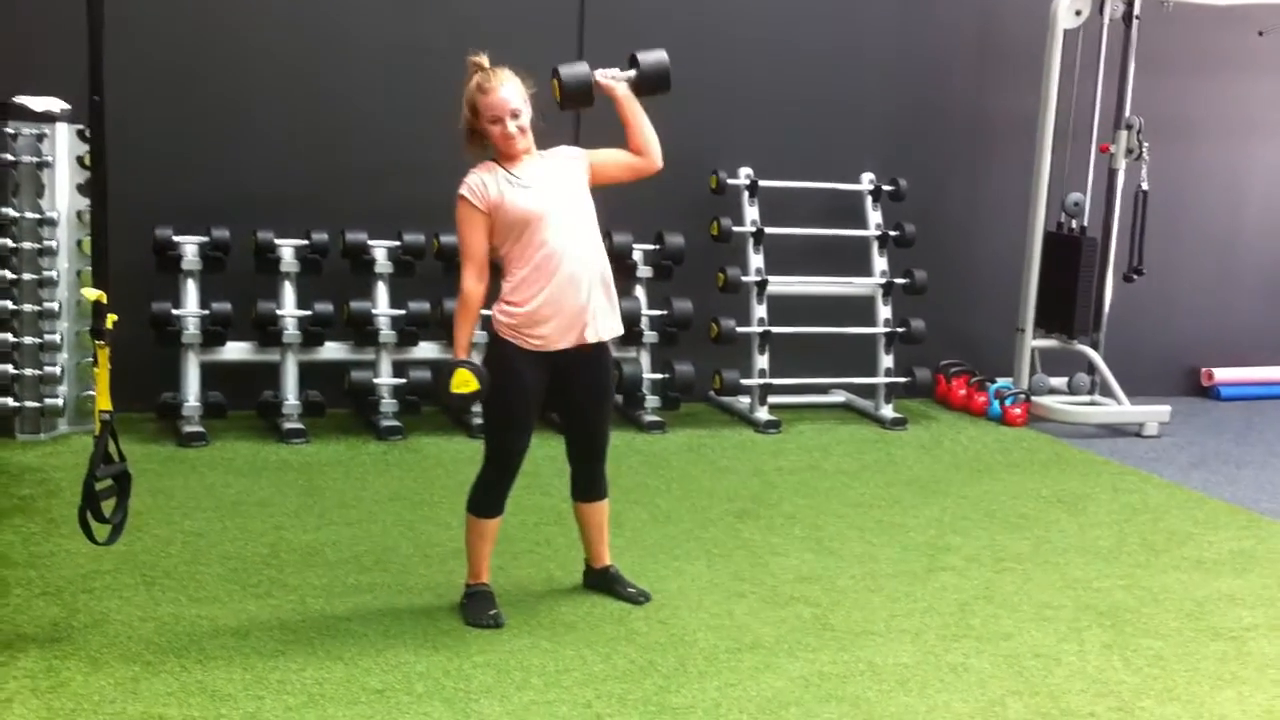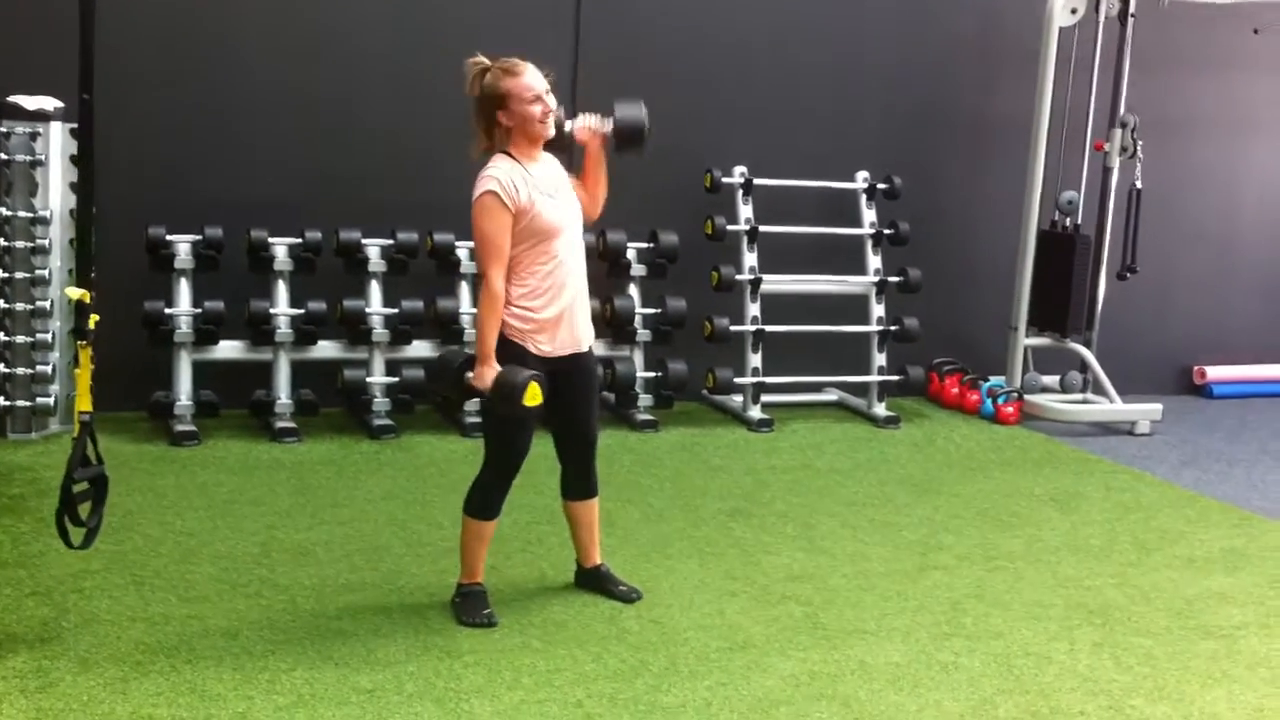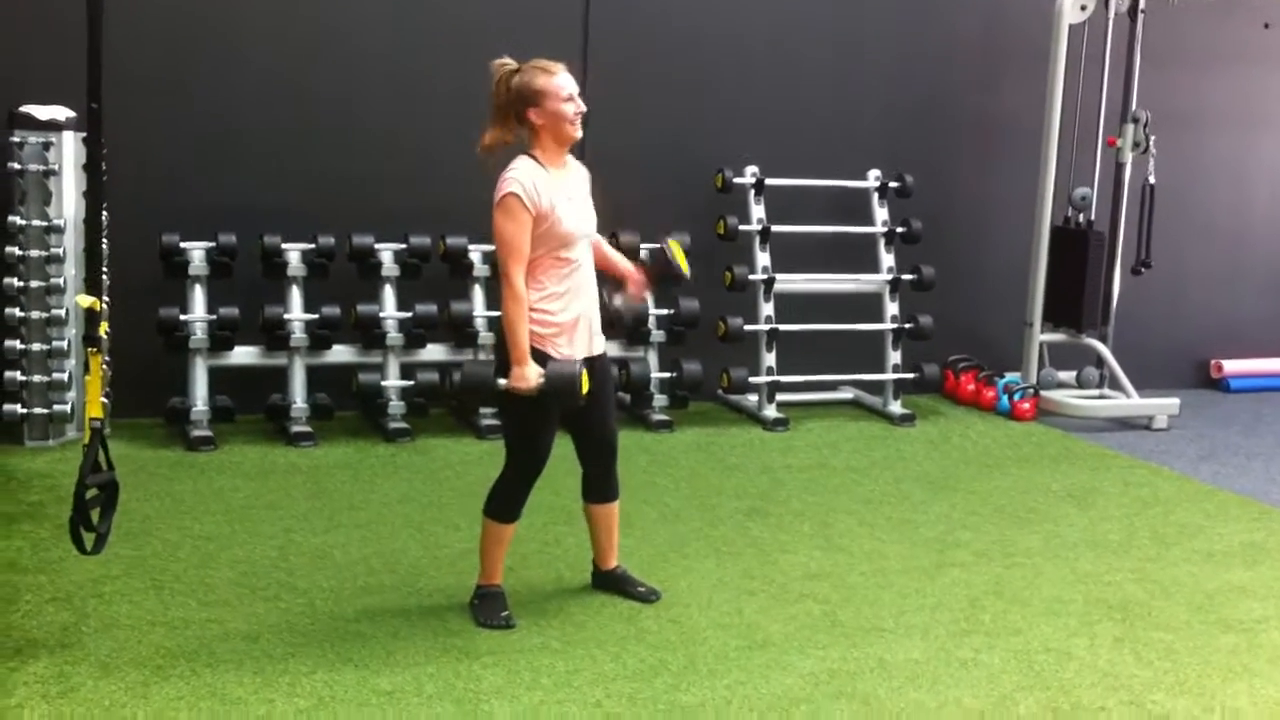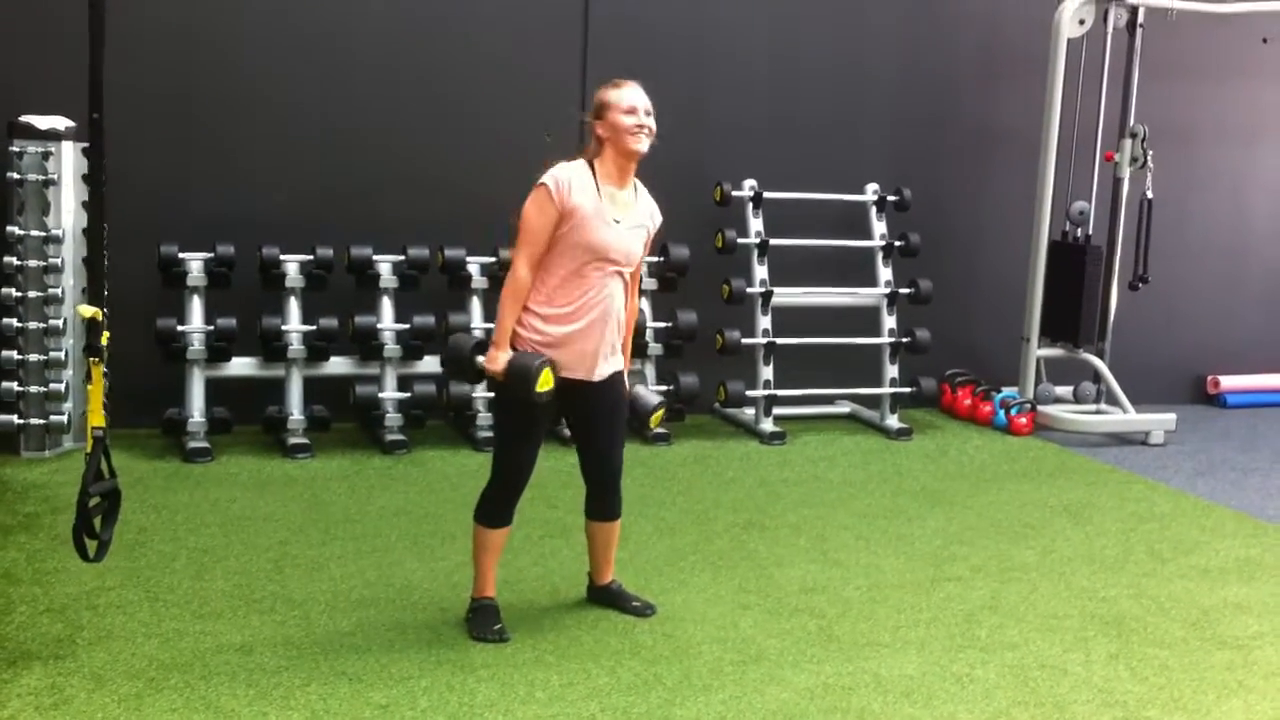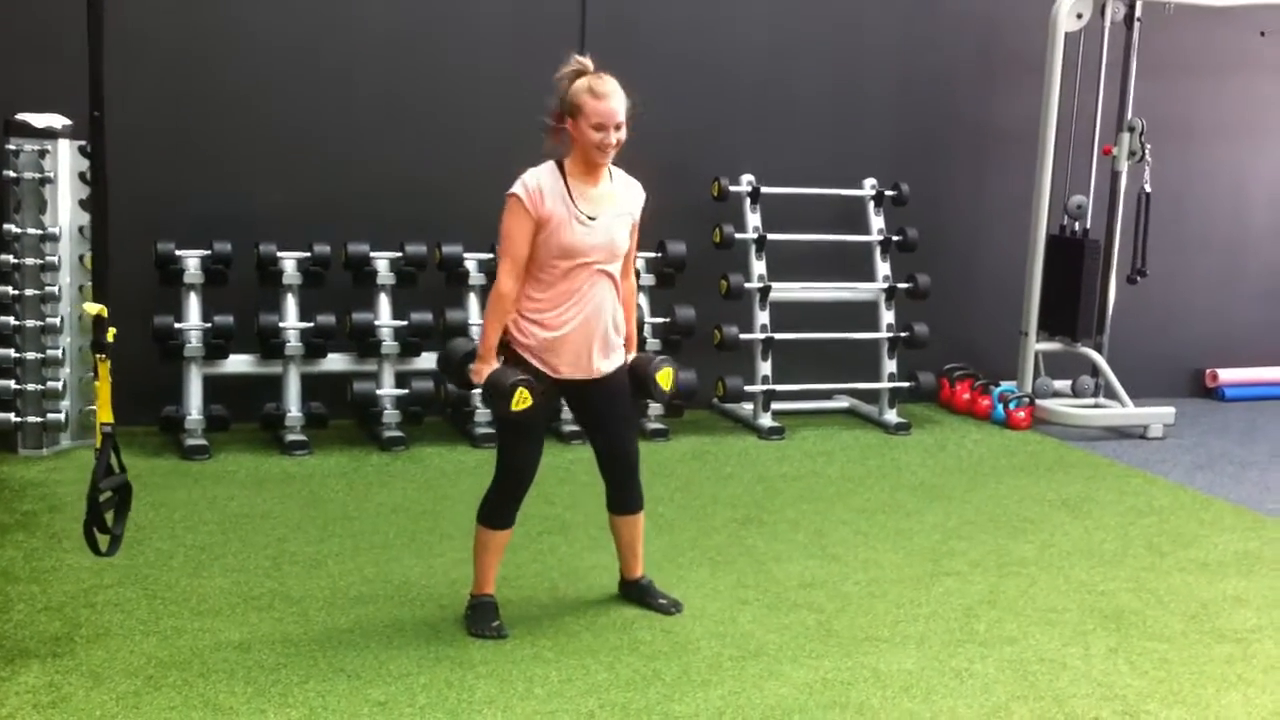
dt=0.4s
person 1, frame 1
left shoulder: (568, 161)
right shoulder: (480, 186)
left elbow: (648, 160)
right elbow: (472, 278)
left wrist: (620, 95)
right wrist: (459, 354)
left hip: (588, 340)
right hip: (522, 346)
left knee: (590, 458)
right knee: (501, 466)
left ankle: (599, 567)
right ankle: (477, 587)
person 1, frame 2
left shoulder: (549, 165)
right shoulder: (498, 181)
left elbow: (591, 208)
right elbow: (493, 278)
left wrist: (594, 146)
right wrist: (485, 359)
left hip: (573, 342)
right hip: (522, 347)
left knee: (582, 455)
right knee: (502, 466)
left ankle: (590, 566)
right ankle: (470, 585)
person 1, frame 3
left shoulder: (575, 171)
right shoulder: (521, 183)
right elbow: (513, 277)
left wrist: (627, 270)
right wrist: (520, 361)
left hip: (586, 344)
right hip: (541, 351)
left knee: (602, 457)
right knee: (523, 468)
left ankle: (607, 567)
right ankle: (488, 587)
person 1, frame 4
left shoulder: (647, 208)
right shoulder: (562, 183)
right elbow: (522, 269)
left wrist: (626, 365)
right wrist: (500, 346)
left hip: (601, 366)
right hip: (537, 358)
left knee: (607, 478)
right knee: (509, 478)
left ankle: (602, 582)
right ankle: (482, 600)
person 1, frame 5
left shoulder: (629, 192)
right shoulder: (534, 189)
right elbow: (508, 280)
left wrist: (633, 348)
right wrist: (486, 356)
left hip: (603, 361)
right hip: (535, 361)
left knee: (623, 469)
right knee: (513, 479)
left ankle: (633, 579)
right ankle: (482, 598)
